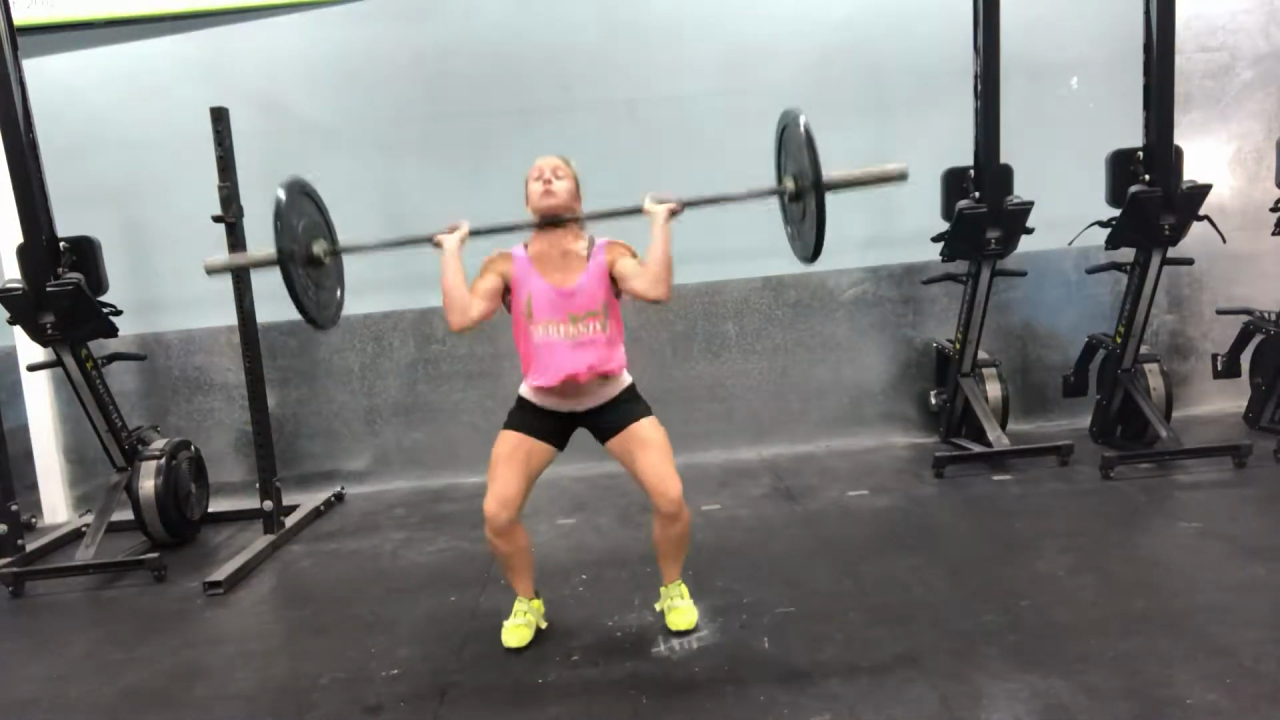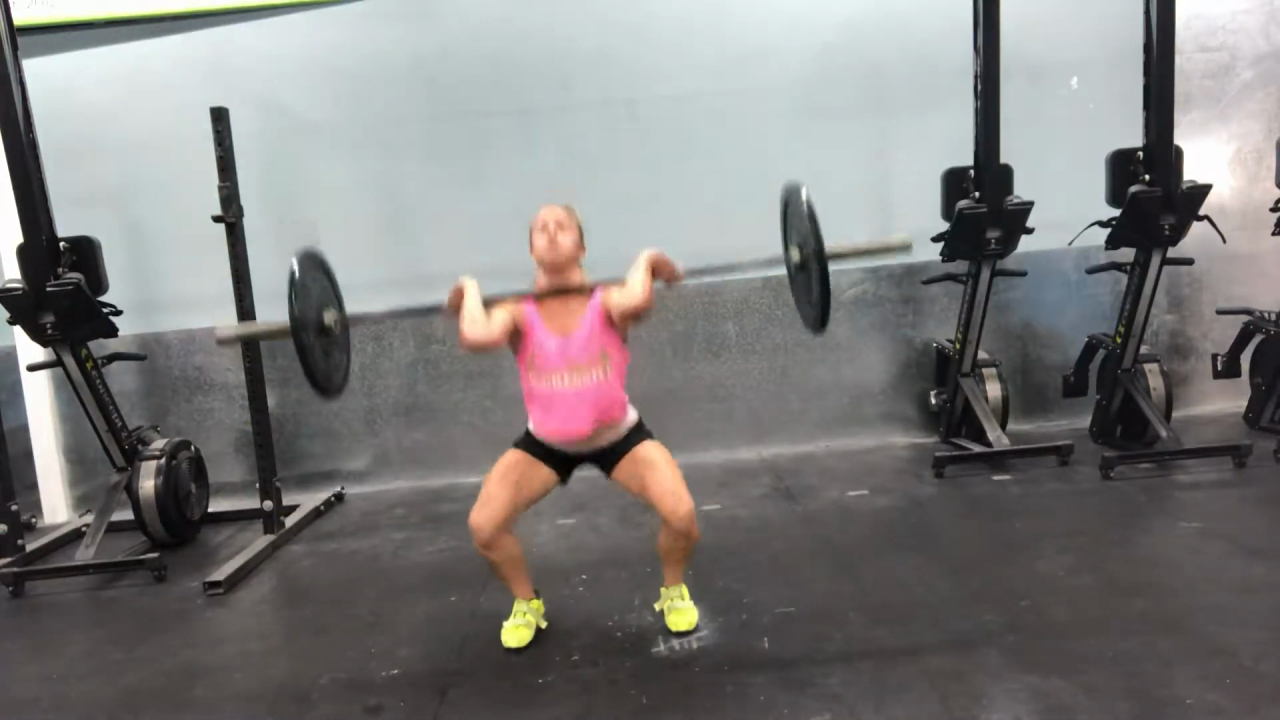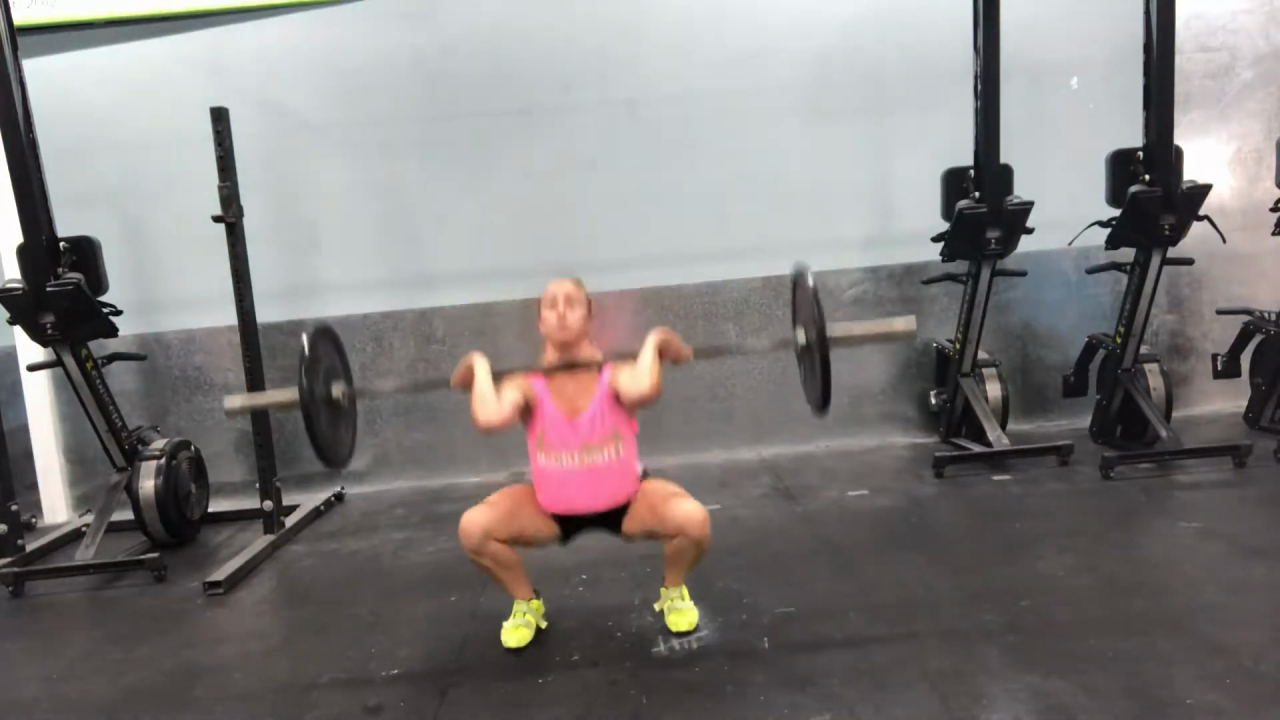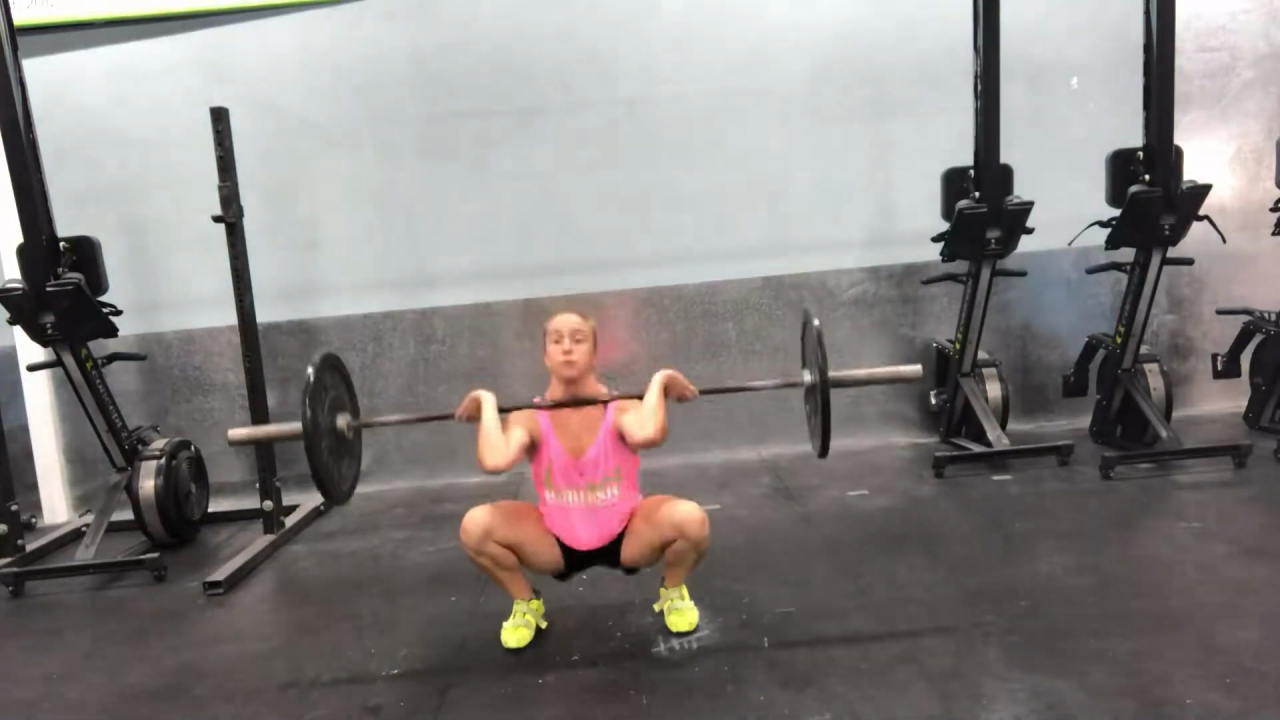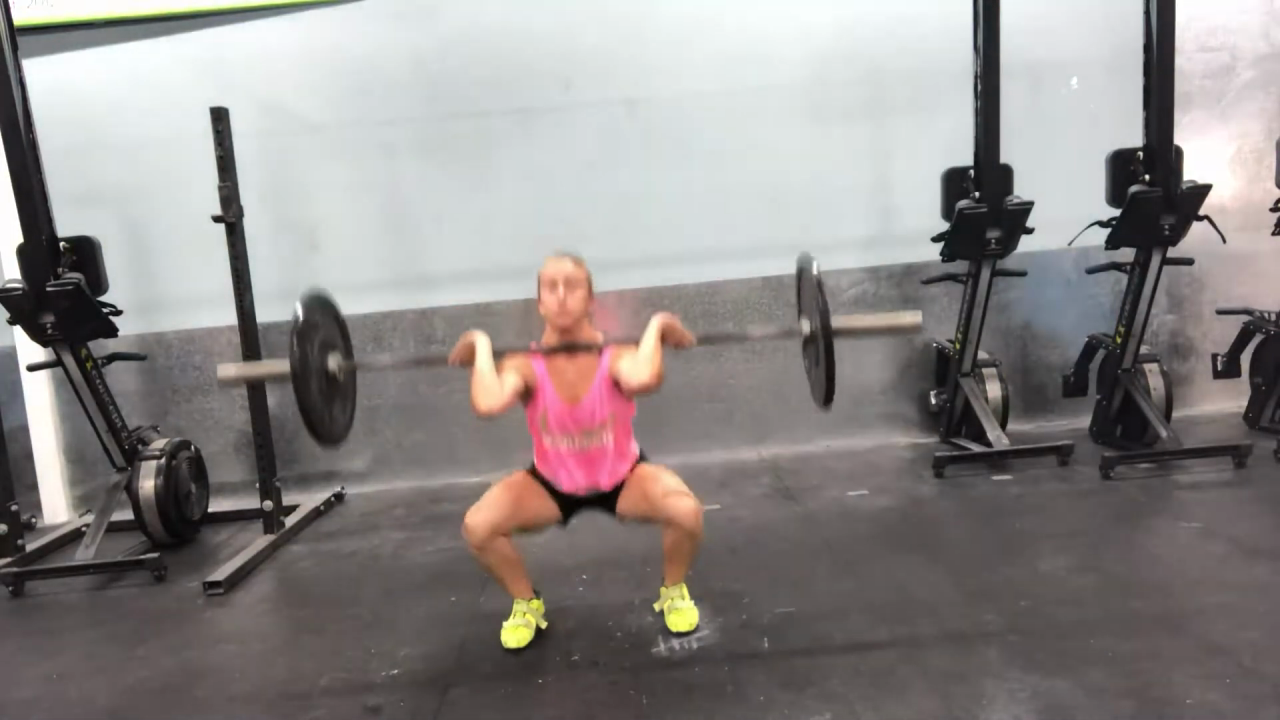
dt=0.2s
person 1, frame 1
left shoulder: (606, 254)
right shoulder: (508, 264)
left elbow: (654, 290)
right elbow: (461, 318)
left wrist: (659, 223)
right wrist: (451, 250)
left hip: (611, 397)
right hip: (539, 405)
left knee: (670, 499)
right knee: (498, 514)
left ankle: (674, 590)
right ankle: (527, 602)
person 1, frame 2
left shoulder: (606, 303)
right shoulder: (518, 314)
left elbow: (635, 303)
right elbow: (475, 336)
left wrist: (646, 264)
right wrist: (470, 292)
left hip: (617, 437)
right hip: (546, 444)
left knee: (679, 513)
right knee: (484, 525)
left ankle: (674, 591)
right ankle: (526, 603)
person 1, frame 3
left shoulder: (615, 377)
right shoulder: (526, 386)
left elbow: (643, 390)
right elbow: (488, 418)
left wrist: (652, 343)
right wrist: (481, 369)
left hip: (624, 500)
right hip: (554, 509)
left knee: (694, 523)
right knee: (473, 530)
left ankle: (674, 592)
right ankle: (526, 604)
person 1, frame 4
left shoulder: (620, 412)
right shoulder: (532, 421)
left elbow: (649, 435)
right elbow: (494, 461)
left wrist: (658, 384)
right wrist: (488, 405)
left hip: (625, 531)
right hip: (558, 539)
left knee: (692, 520)
right knee: (474, 528)
left ankle: (673, 593)
right ankle: (526, 603)
person 1, frame 5
left shoulder: (614, 357)
right shoulder: (527, 365)
left elbow: (644, 380)
right elbow: (487, 404)
left wrist: (655, 330)
right wrist: (483, 348)
left hip: (620, 474)
right hip: (552, 479)
left knee: (687, 511)
right knee: (478, 527)
left ankle: (673, 592)
right ankle: (526, 603)
